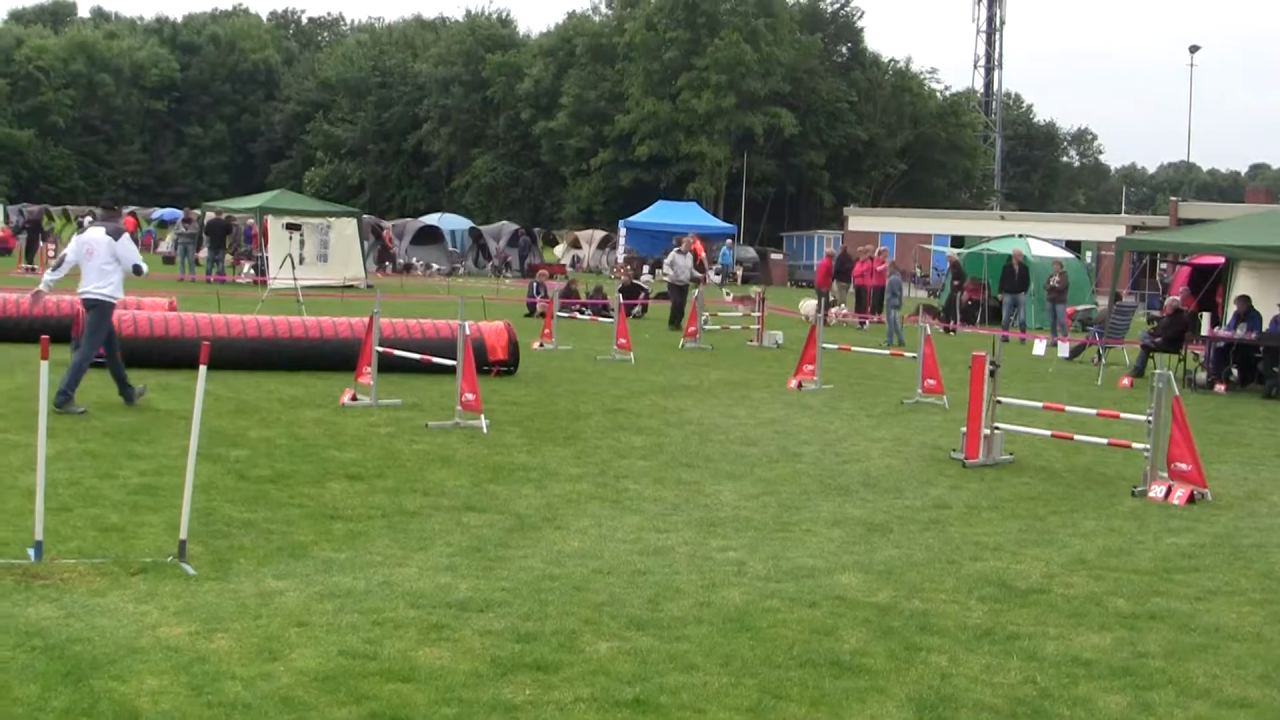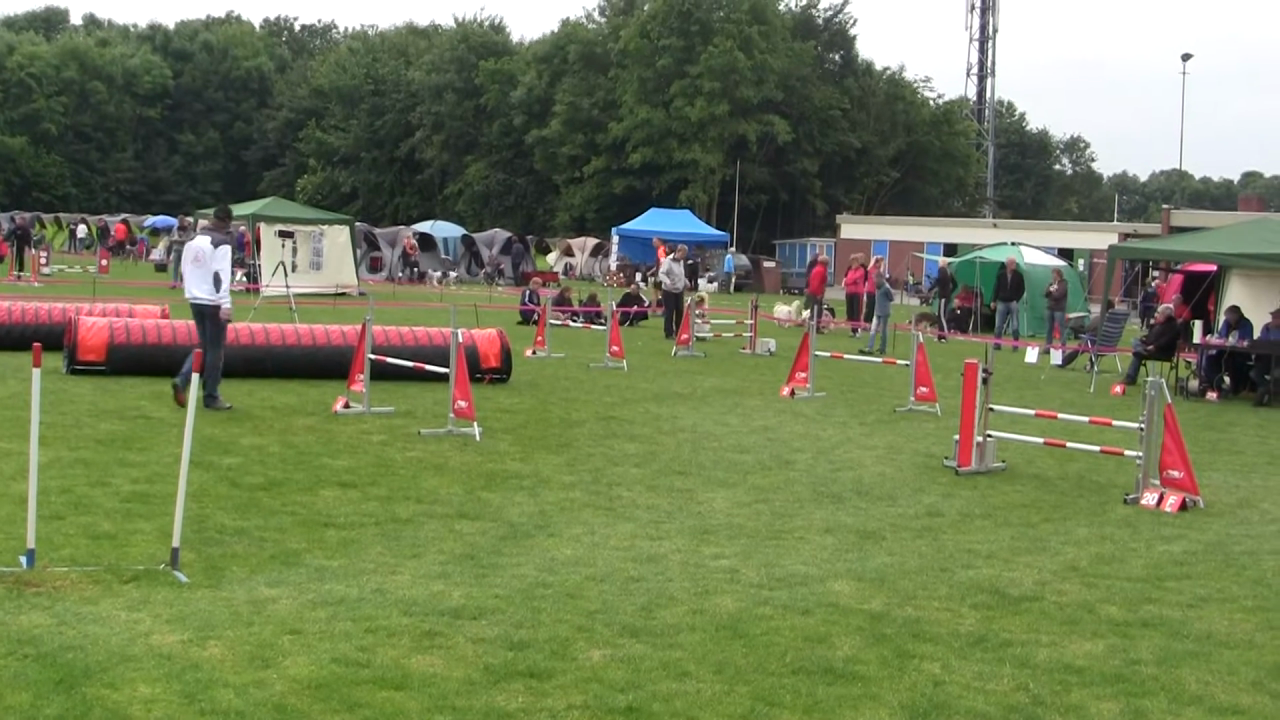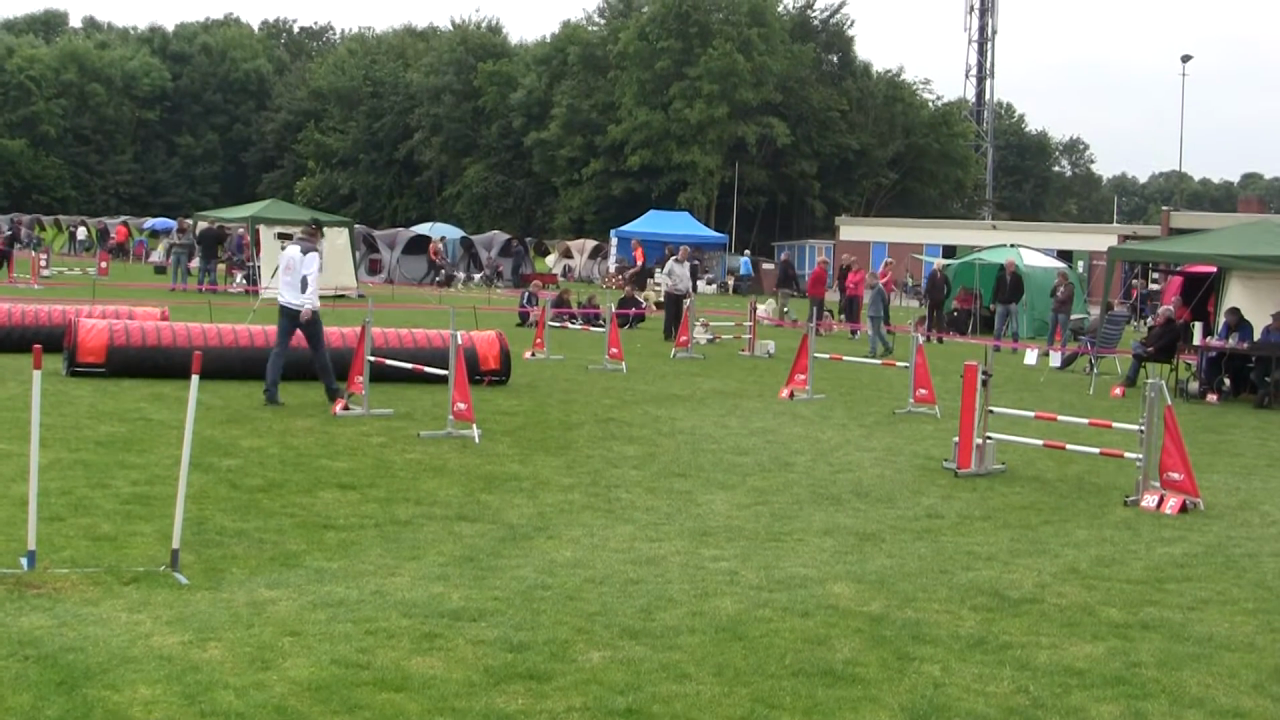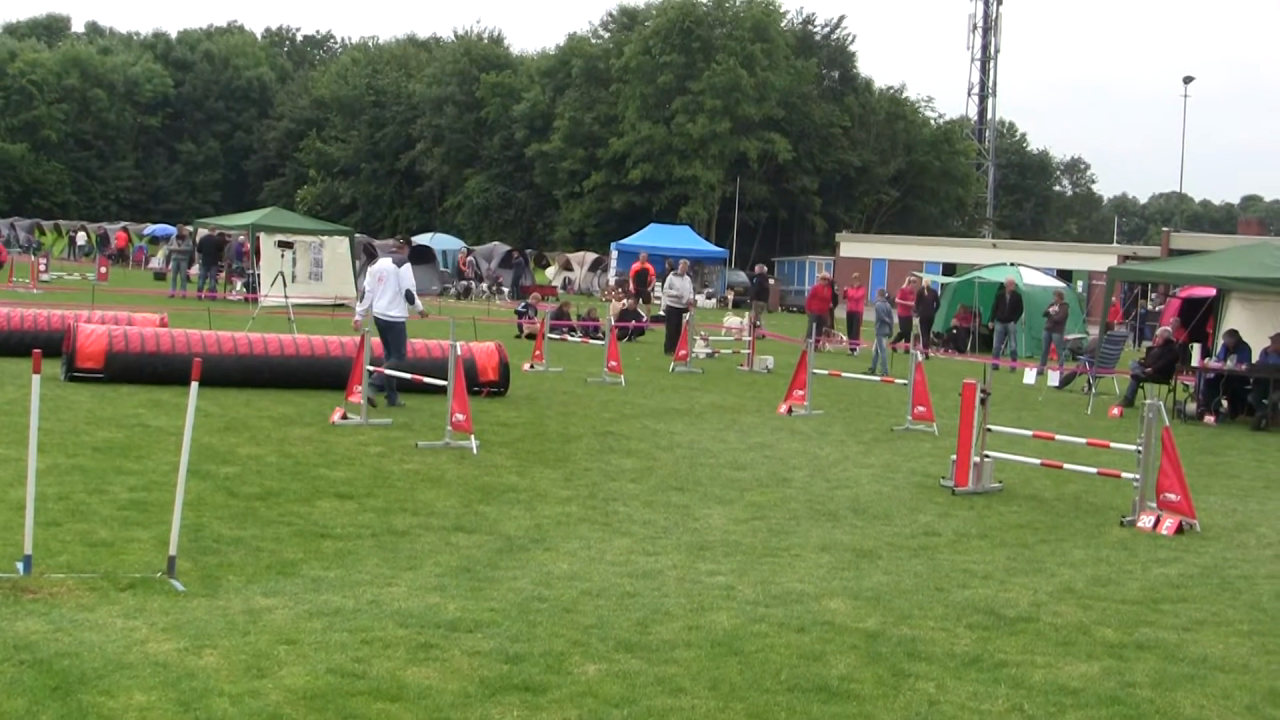
dt=0.7s
person 1, frame 1
left shoulder: (84, 234)
right shoulder: (117, 234)
left elbow: (64, 260)
right elbow: (136, 267)
left wrist: (44, 285)
right wrist: (143, 269)
left hip: (87, 296)
right hip: (105, 298)
left knee: (111, 343)
right knee: (87, 348)
left ankle: (128, 392)
right ankle: (64, 398)
person 1, frame 2
left shoulder: (192, 240)
right shoulder: (222, 243)
left elbow: (184, 271)
right elbow: (221, 274)
right wrist: (225, 305)
left hip: (194, 300)
right hip: (213, 303)
left knee: (205, 346)
right knee: (215, 349)
left ankle: (182, 381)
right ankle: (211, 397)
person 1, frame 3
left shoulder: (286, 249)
right shoulder: (311, 251)
right elbow: (308, 278)
right wrist: (307, 305)
left hip: (285, 305)
right hip: (305, 308)
left knee: (280, 348)
right knee: (318, 349)
left ankle: (271, 392)
right ankle: (333, 392)
person 1, frame 4
left shoulder: (376, 263)
right shoulder: (402, 263)
left elbow: (366, 291)
right elbow: (408, 290)
left wrist: (358, 315)
right wrist: (419, 308)
left hip: (378, 315)
right hip: (394, 317)
left knee: (390, 355)
right knee: (398, 357)
left ankle: (392, 397)
right ankle: (370, 387)
